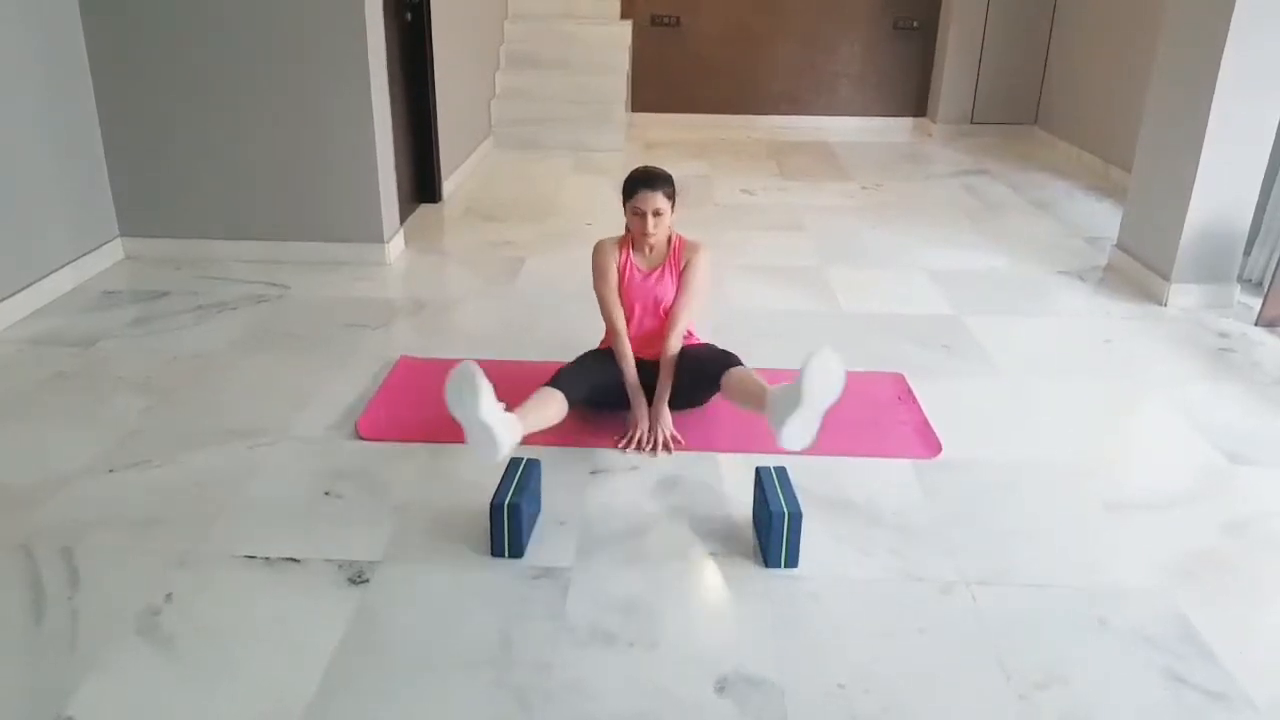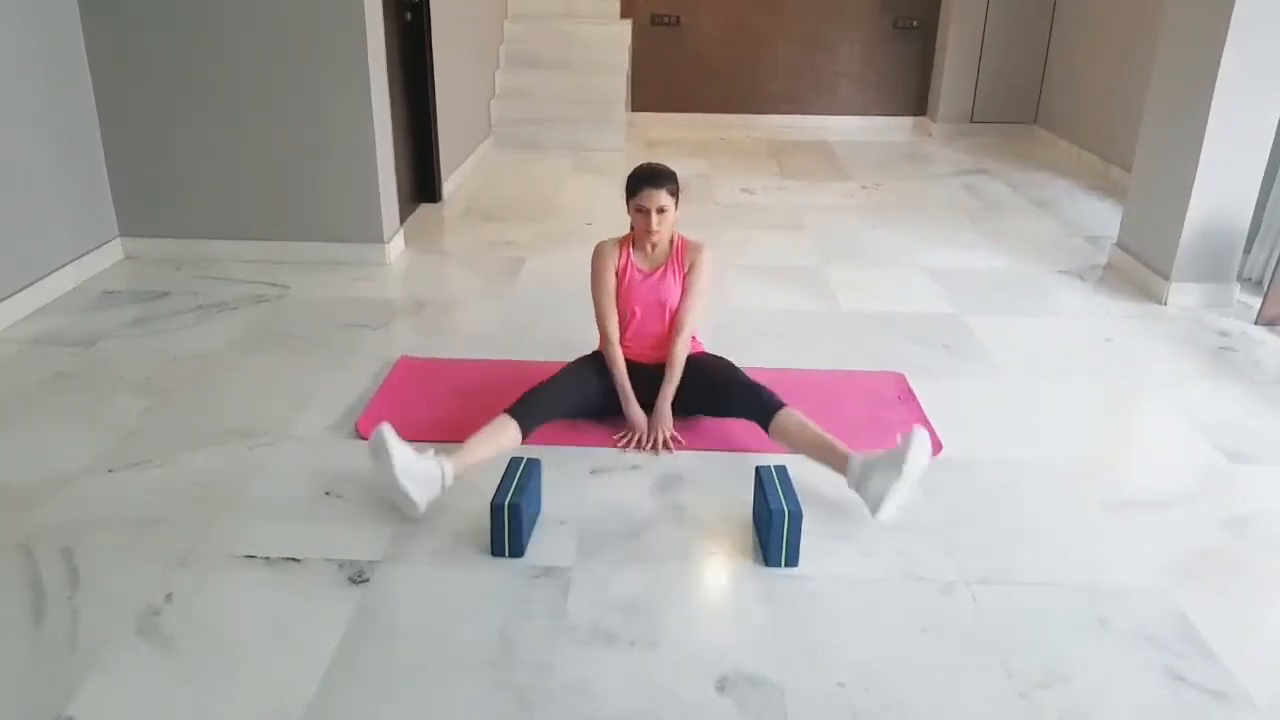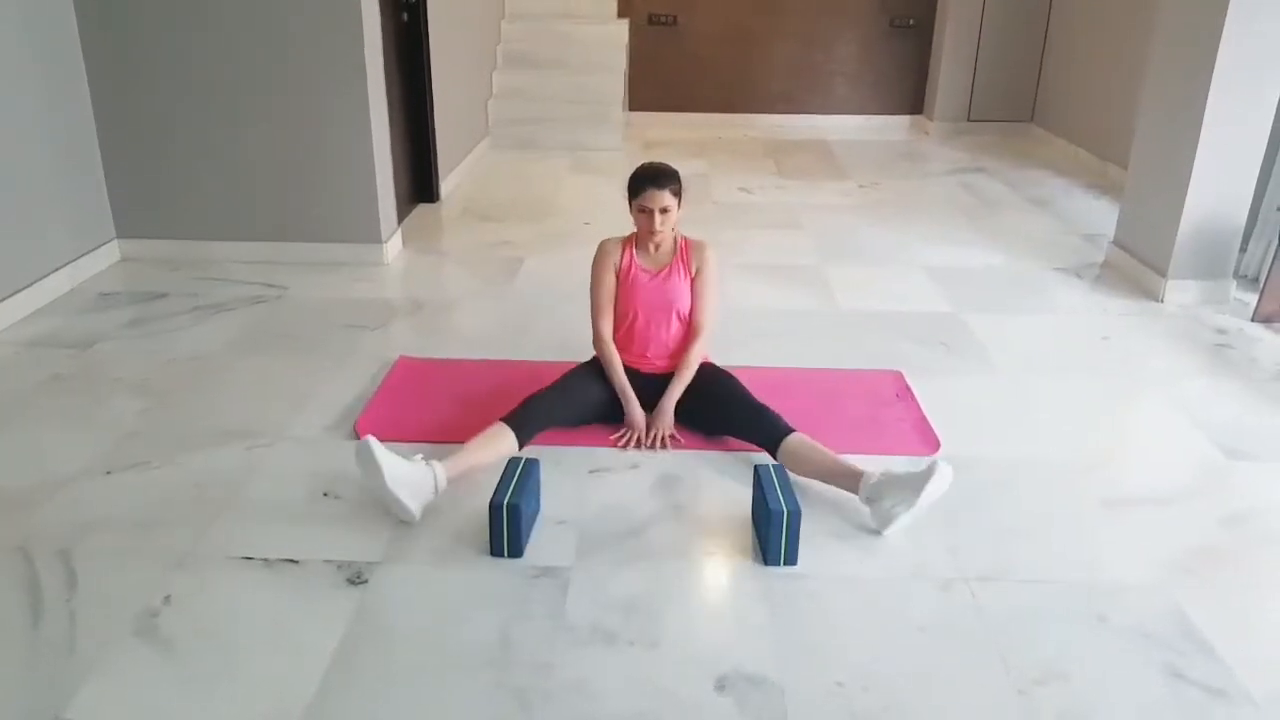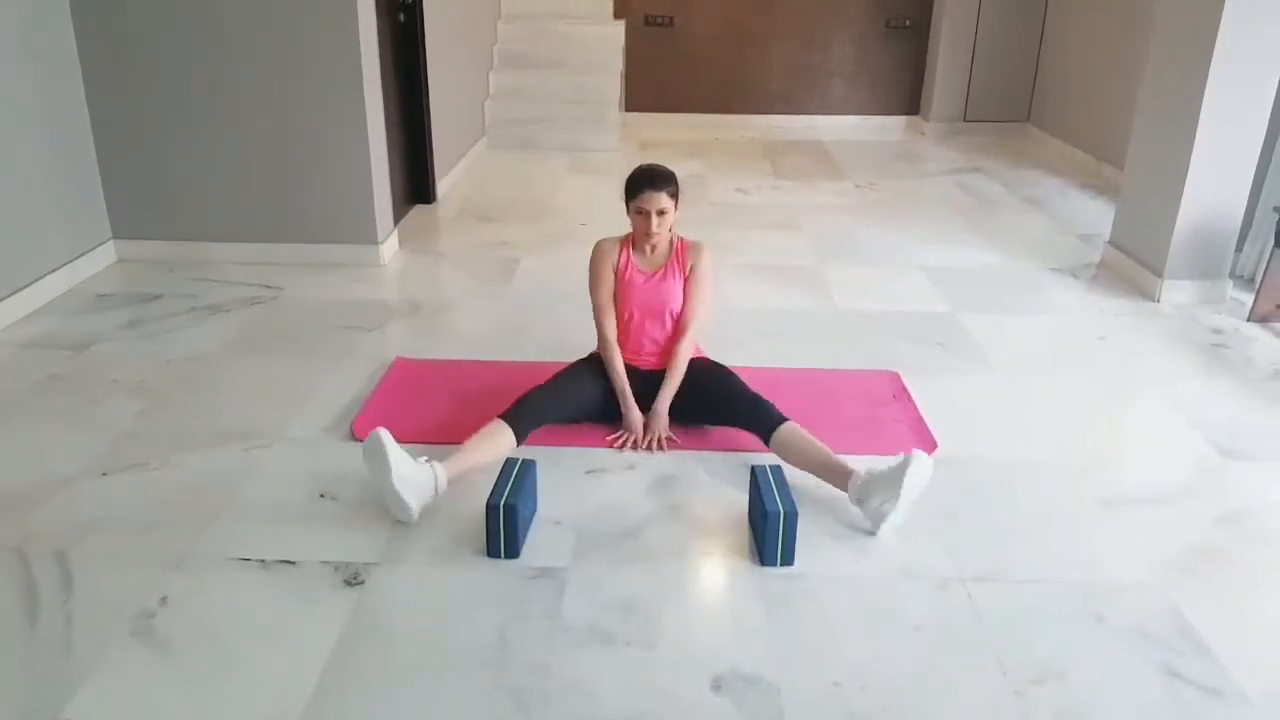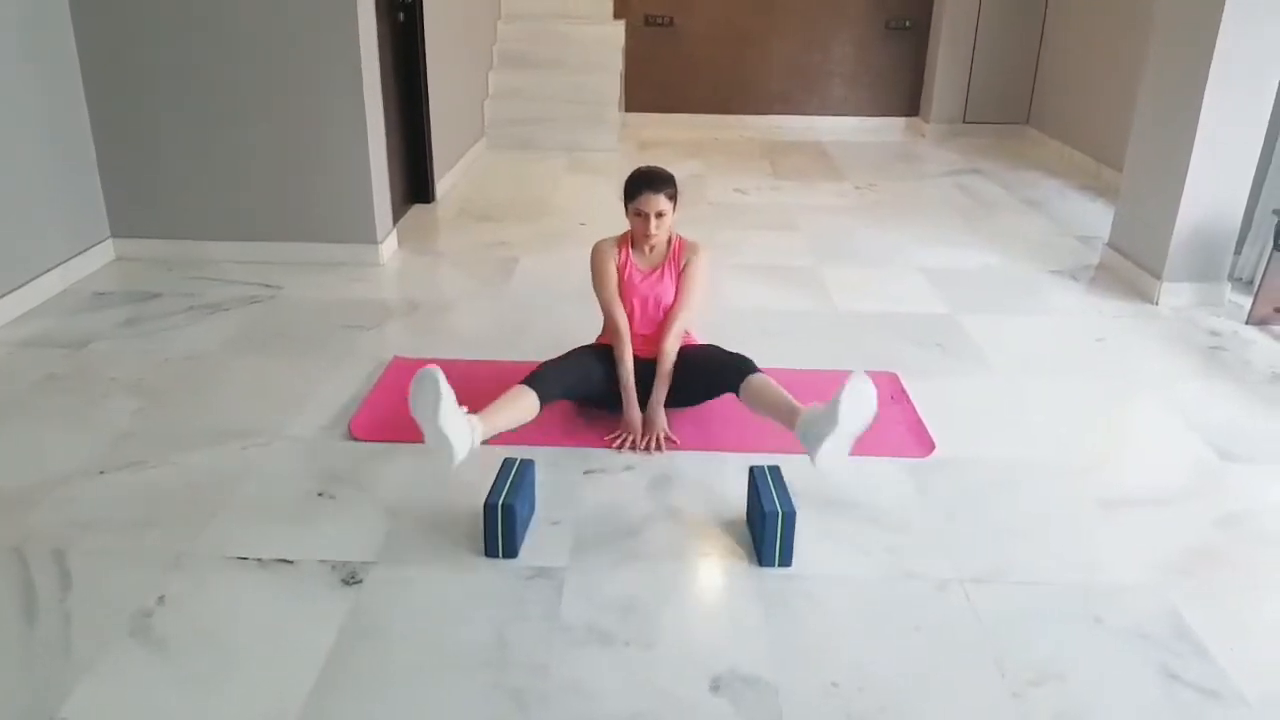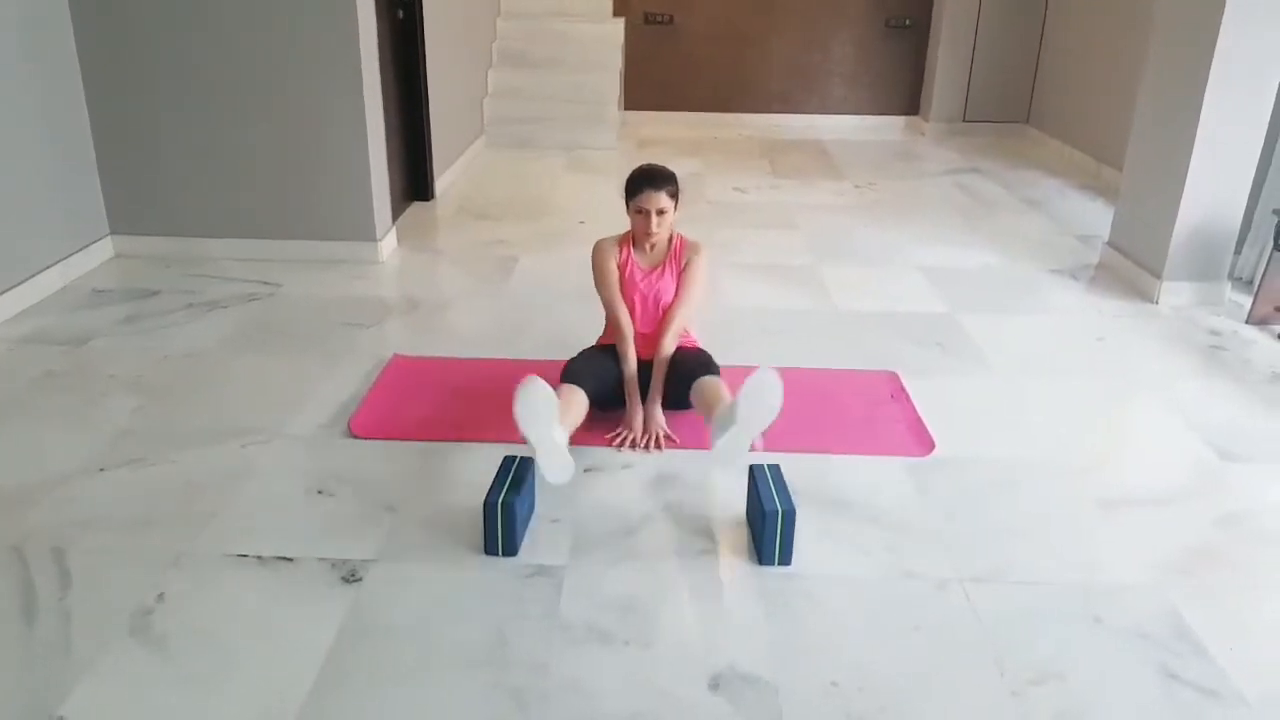
dt=0.2s
person 1, frame 1
left shoulder: (694, 255)
right shoulder: (607, 252)
left elbow: (675, 331)
right elbow: (617, 328)
left wrist: (662, 407)
right wrist: (638, 404)
left hip: (675, 365)
right hip: (622, 365)
left knee: (721, 364)
right knee: (572, 377)
left ankle: (784, 406)
right ankle: (501, 429)
person 1, frame 2
left shoulder: (695, 256)
right shoulder: (608, 254)
left elbow: (682, 332)
right elbow: (609, 333)
left wrist: (664, 407)
right wrist: (630, 407)
left hip: (679, 368)
right hip: (622, 368)
left knee: (753, 396)
right knee: (541, 400)
left ankle: (861, 472)
right ankle: (436, 473)
person 1, frame 3
left shoulder: (700, 256)
right shoulder: (611, 254)
left elbow: (699, 335)
right elbow: (602, 334)
left wrist: (668, 405)
right wrist: (629, 405)
left hip: (682, 375)
right hip: (622, 373)
left knee: (760, 421)
right knee: (537, 409)
left ankle: (873, 490)
right ankle: (430, 480)
person 1, frame 4
left shoulder: (696, 257)
right shoulder: (607, 253)
left elbow: (687, 338)
right elbow: (607, 337)
left wrist: (661, 409)
right wrist: (629, 407)
left hip: (679, 373)
right hip: (618, 371)
left knee: (752, 408)
right knee: (538, 402)
left ankle: (863, 489)
right ankle: (428, 479)
person 1, frame 5
left shoulder: (693, 256)
right shoulder: (606, 253)
left elbow: (674, 331)
right elbow: (619, 329)
left wrist: (656, 408)
right wrist: (631, 407)
left hip: (673, 364)
right hip: (617, 364)
left knee: (736, 366)
right knee: (550, 375)
left ankle: (814, 427)
right ankle: (463, 431)
person 1, frame 6
left shoulder: (693, 256)
right shoulder: (607, 253)
left elbow: (671, 328)
right elbow: (622, 322)
left wrist: (656, 403)
right wrist: (632, 403)
left hip: (674, 355)
right hip: (621, 357)
left knee: (701, 370)
right knee: (579, 371)
left ankle: (729, 424)
right ankle: (553, 442)
